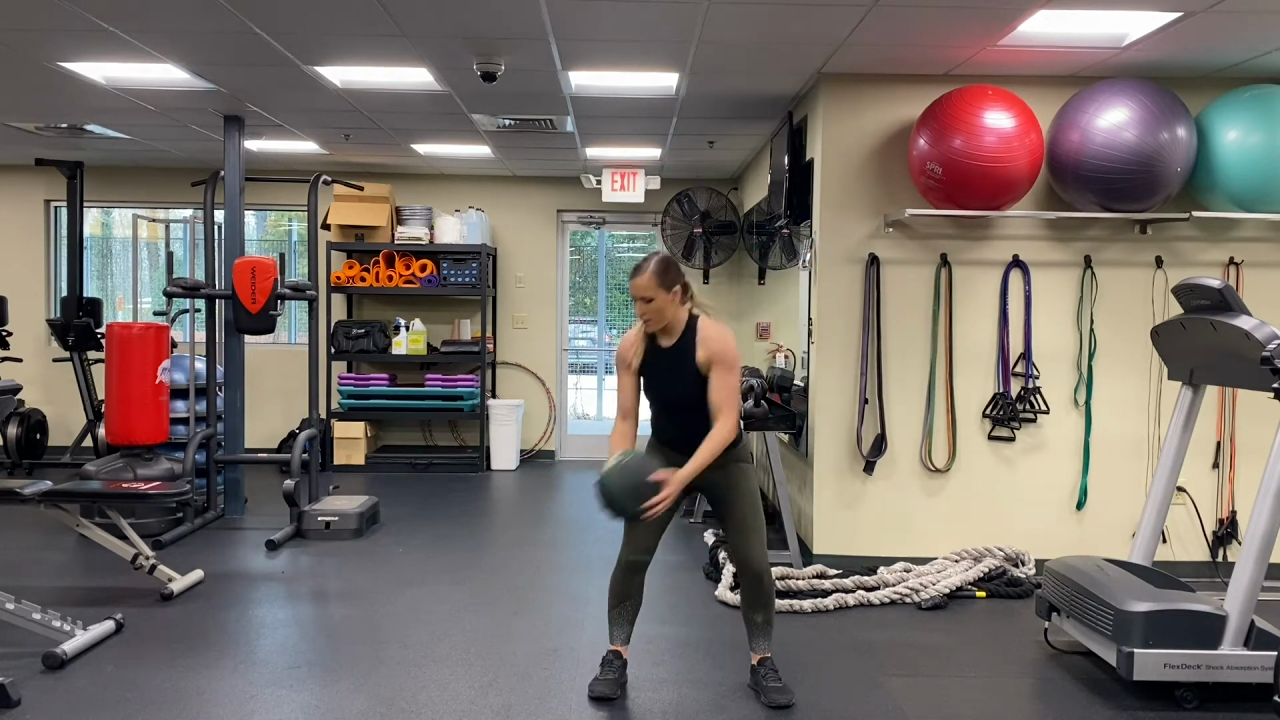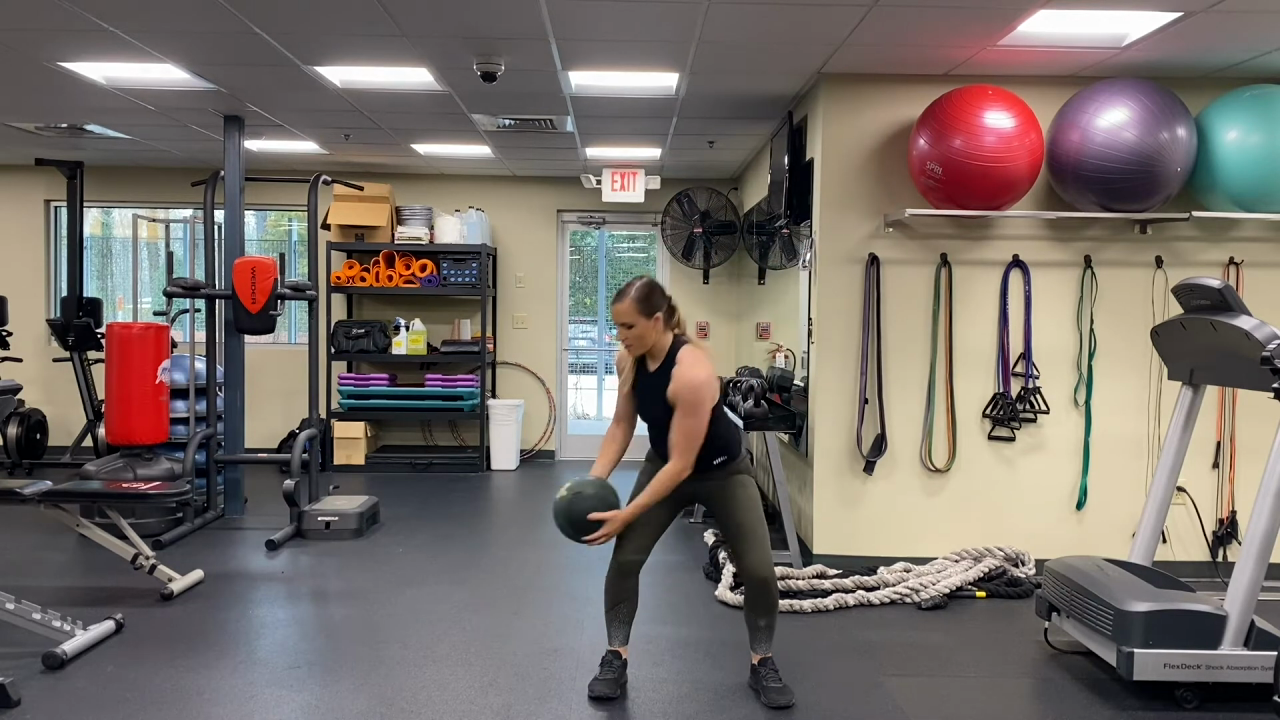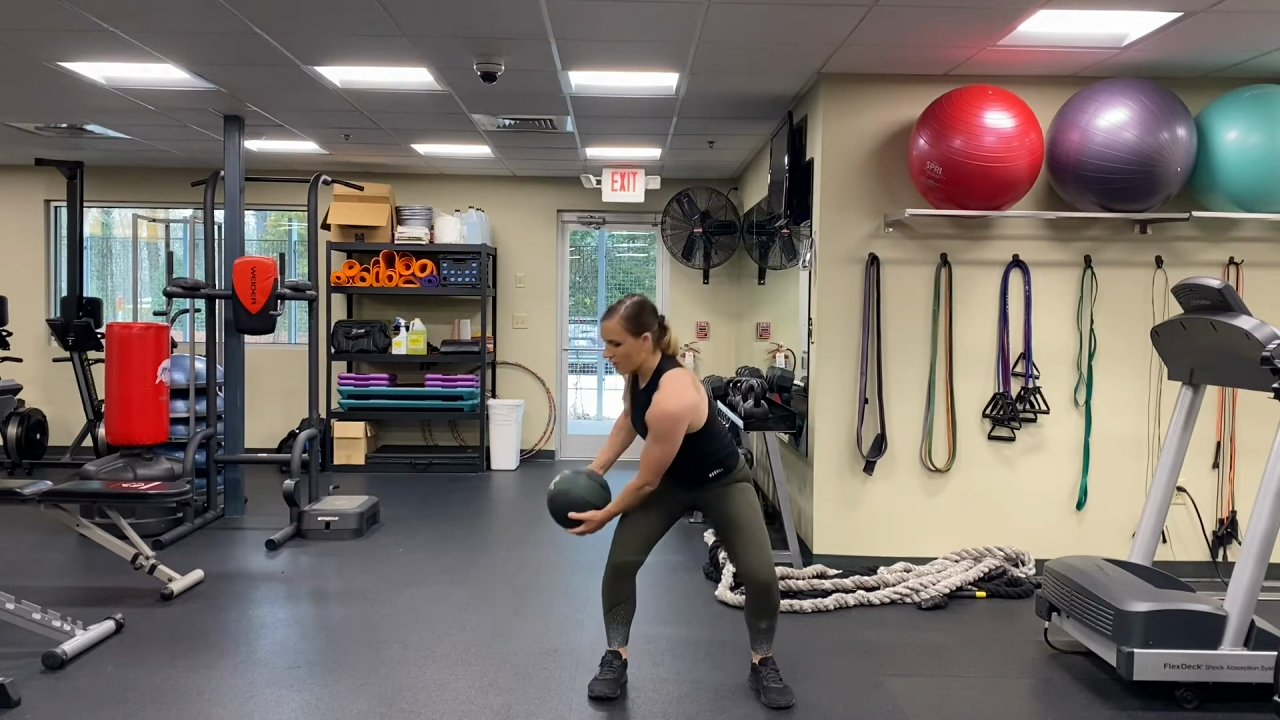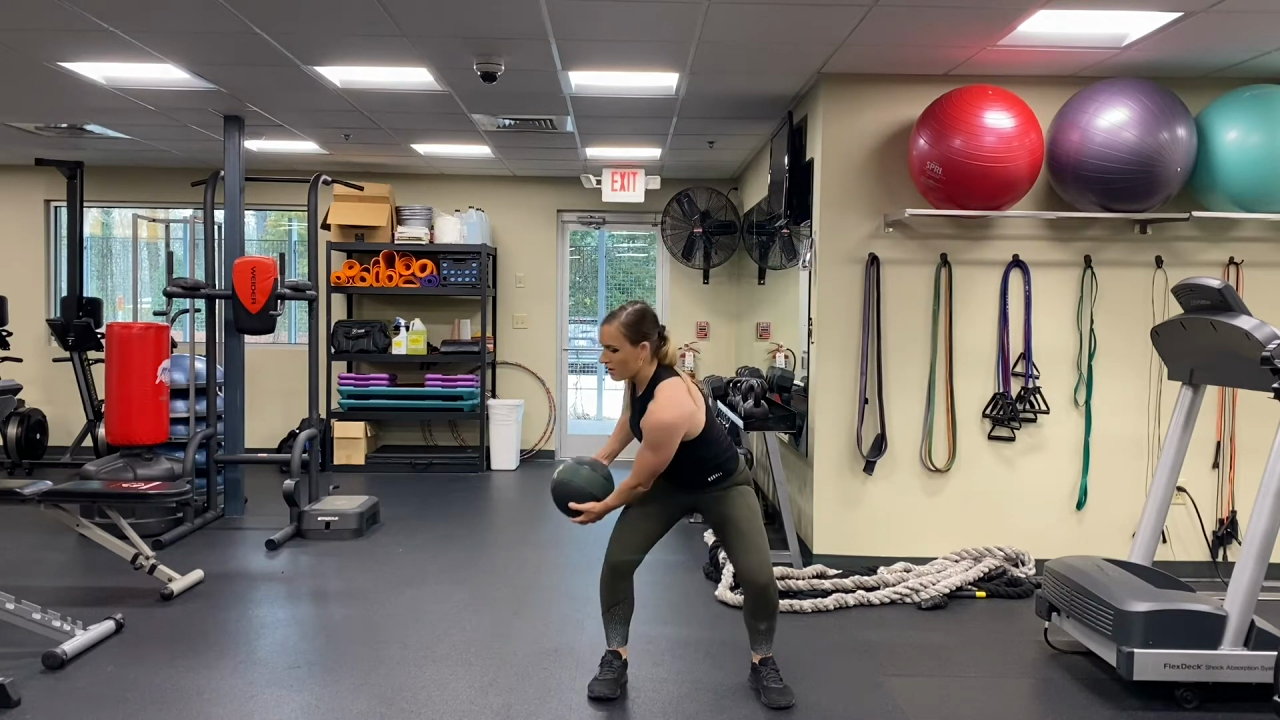
dt=0.1s
person 1, frame 1
left shoulder: (715, 339)
right shoulder: (632, 347)
left elbow: (726, 425)
right elbow: (626, 418)
left wrist: (683, 479)
left hip: (722, 461)
right hip: (666, 455)
left knee: (754, 563)
right knee: (633, 556)
left ankle: (762, 661)
right ankle: (616, 655)
person 1, frame 2
left shoulder: (692, 373)
right shoulder: (632, 361)
left elbow: (682, 465)
right elbow: (622, 426)
left wrist: (626, 514)
right wrist: (594, 478)
left hip: (721, 472)
right hip: (668, 468)
left knee: (760, 572)
right knee: (625, 560)
left ankle: (762, 662)
right ankle: (616, 656)
person 1, frame 3
left shoulder: (673, 398)
right shoulder: (634, 372)
left elbow: (646, 480)
right elbow: (629, 419)
left wrist: (603, 516)
right wrist: (592, 472)
left hip: (721, 482)
right hip: (668, 480)
left knee: (761, 576)
right knee: (621, 562)
left ankle: (762, 662)
right ankle: (616, 657)
person 1, frame 4
left shoulder: (669, 408)
right shoulder: (637, 376)
left elbow: (641, 479)
left wrist: (602, 509)
right wrist: (597, 462)
left hip: (721, 486)
right hip: (668, 484)
left knee: (758, 578)
right knee: (618, 561)
left ankle: (763, 662)
right ankle: (616, 657)
